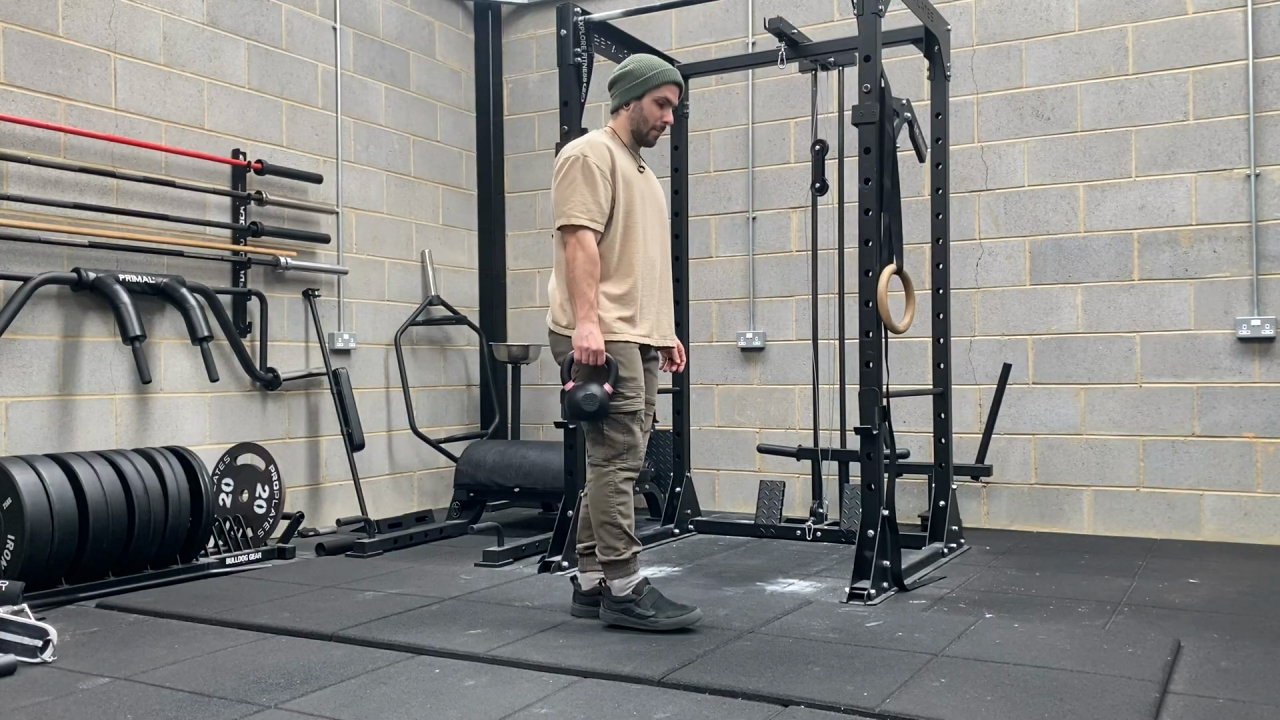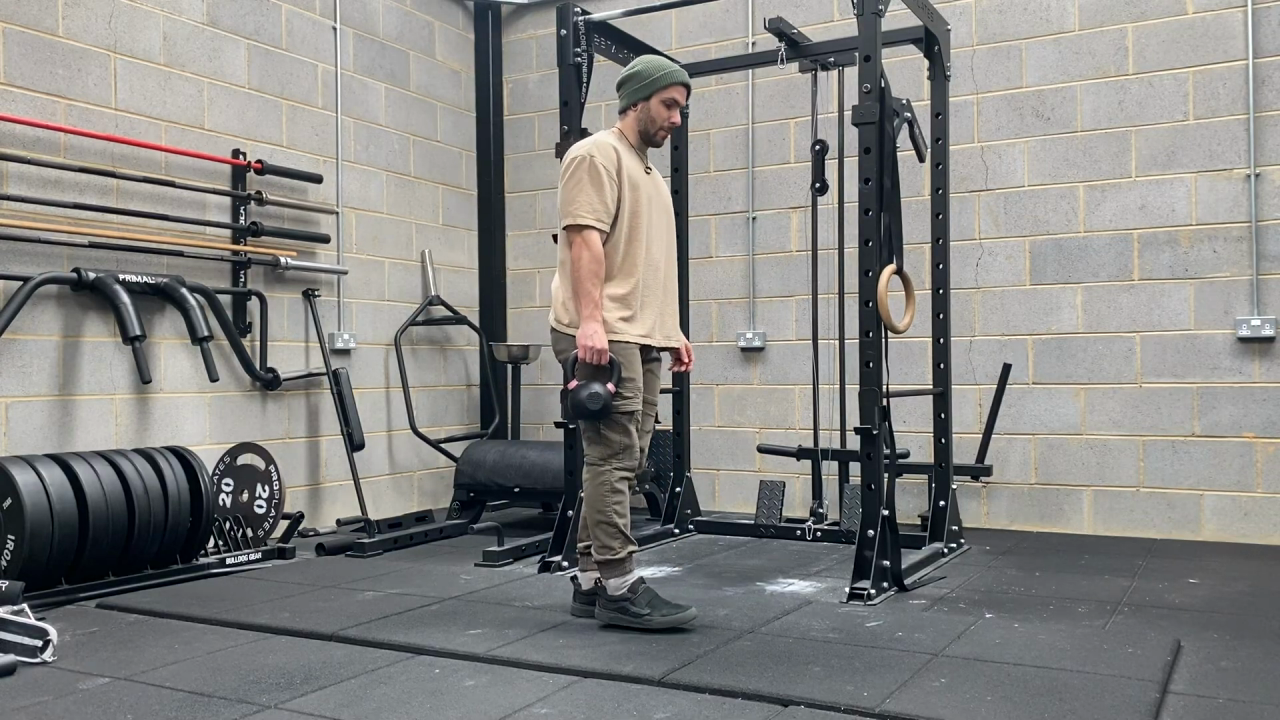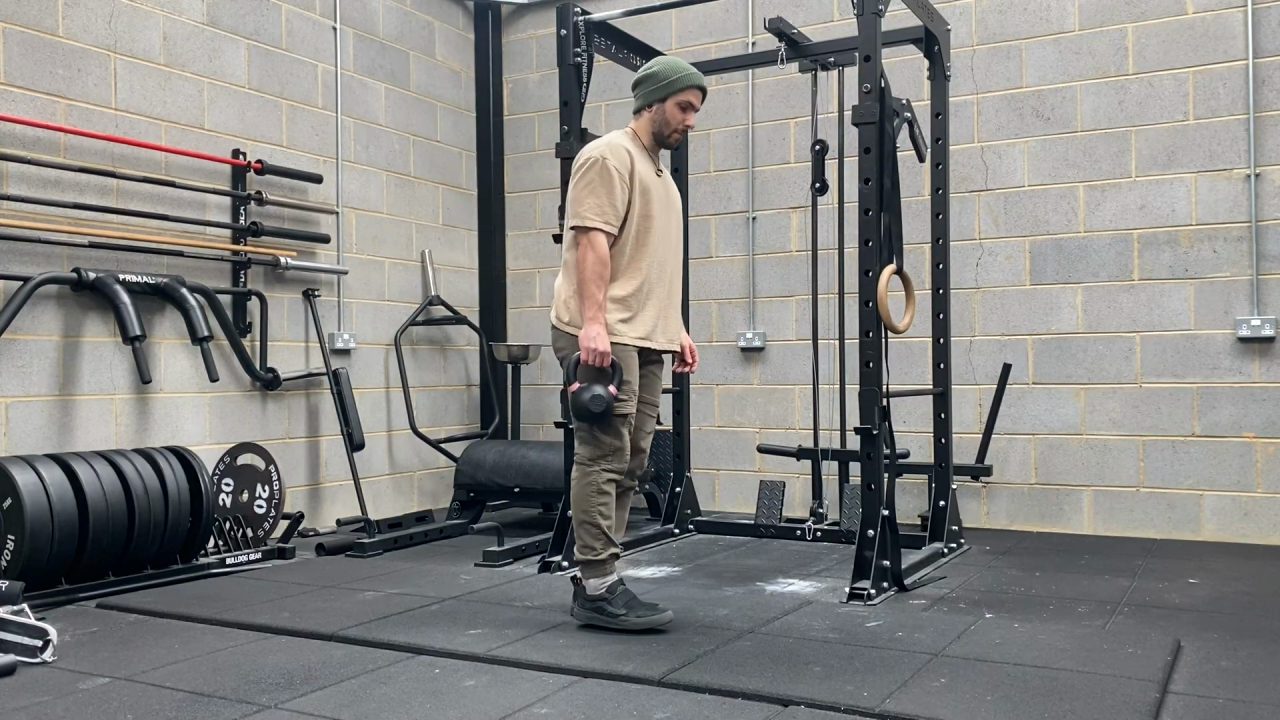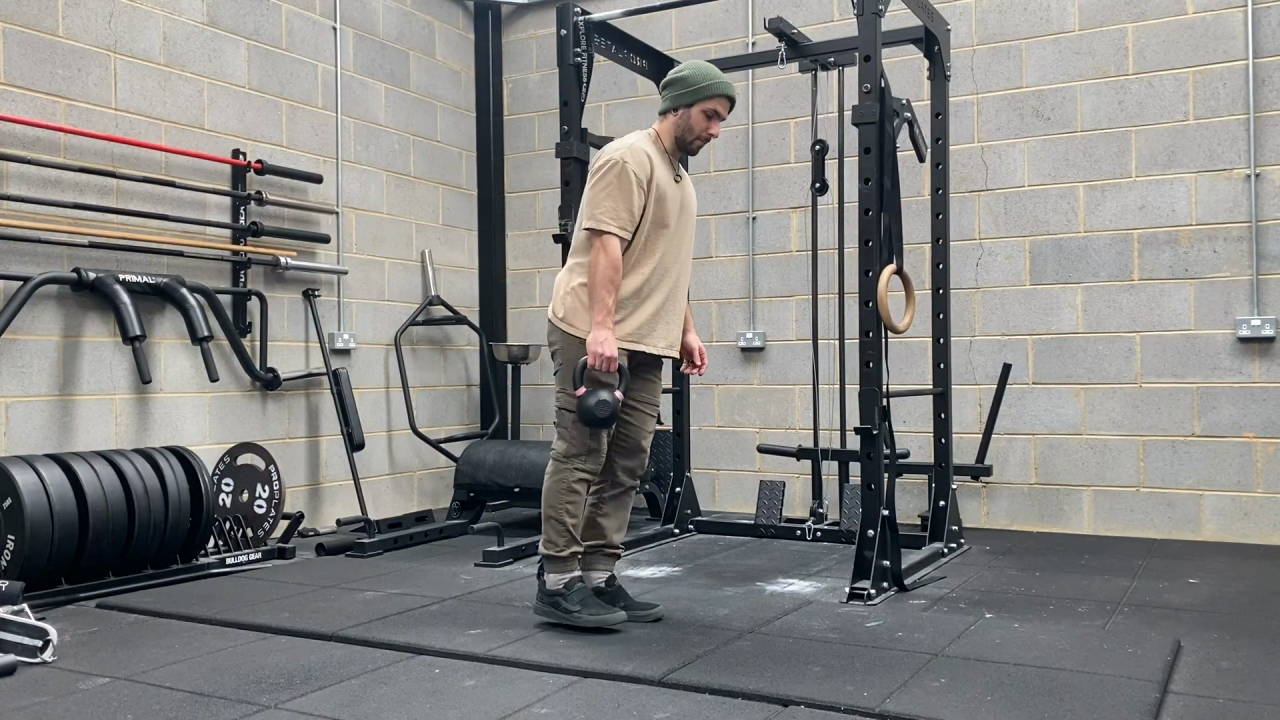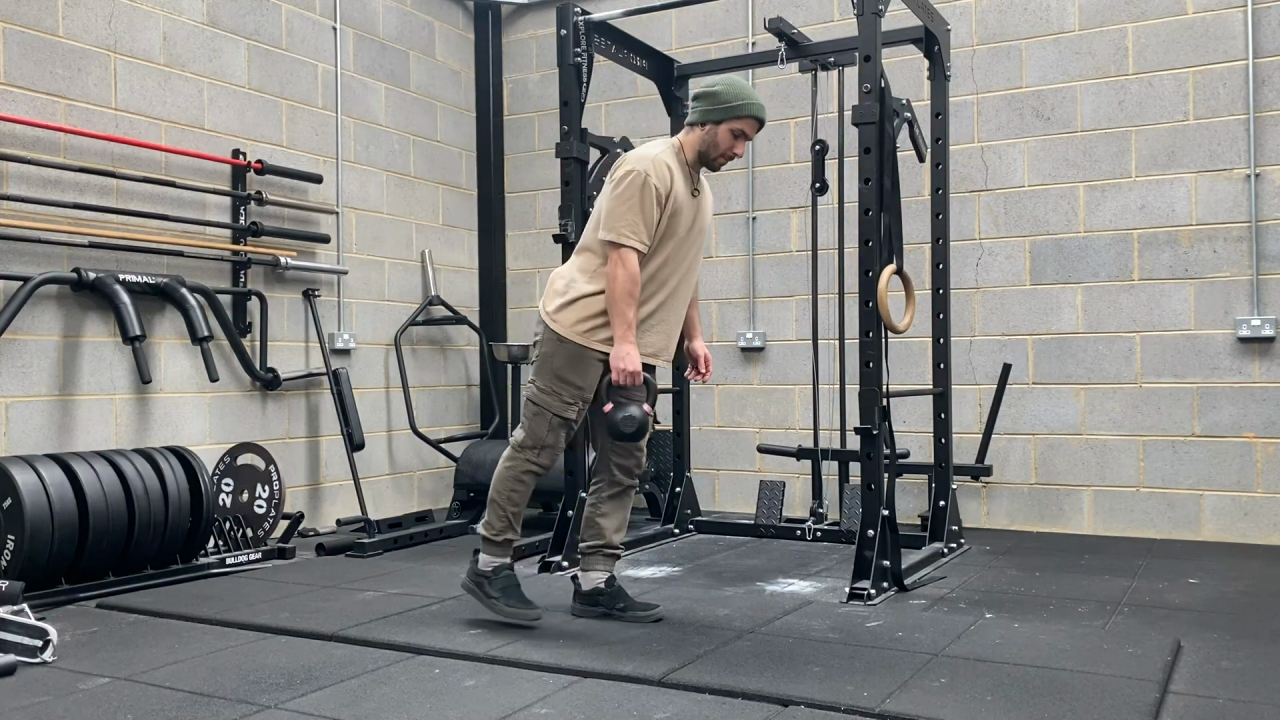
dt=0.4s
person 1, frame 1
left shoulder: (640, 170)
right shoulder: (590, 155)
right elbow: (579, 241)
left wrist: (663, 329)
right wrist: (587, 323)
left hip: (635, 336)
right hip: (600, 335)
left knee: (619, 459)
right knee: (617, 457)
left ankle: (592, 580)
right ankle: (624, 587)
person 1, frame 2
left shoulder: (648, 172)
right shoulder: (596, 155)
right elbow: (585, 240)
left wrist: (671, 329)
right wrist: (591, 321)
left hip: (641, 337)
right hip: (602, 335)
left knee: (623, 459)
right knee: (613, 457)
left ankle: (592, 581)
right ankle: (619, 587)
person 1, frame 3
left shoulder: (659, 172)
right shoulder: (609, 156)
right elbow: (592, 242)
left wrist: (677, 328)
right wrist: (594, 323)
left hip: (644, 339)
right hip: (602, 336)
left knee: (628, 461)
right knee: (604, 457)
left ankle: (597, 580)
right ankle: (598, 587)
person 1, frame 4
left shoulder: (680, 176)
right shoulder: (628, 158)
right elbow: (605, 246)
left wrist: (686, 330)
right wrist: (601, 329)
left hip: (644, 342)
right hip: (594, 334)
left knee: (626, 463)
right knee: (579, 454)
left ankle: (596, 578)
right ankle: (557, 581)
person 1, frame 5
left shoulder: (701, 187)
right shoulder: (646, 169)
left elbow: (682, 271)
right elbow: (623, 260)
left wrist: (693, 337)
right wrist: (623, 344)
left hip: (633, 345)
right hip: (579, 328)
left knee: (623, 464)
right knee: (537, 445)
left ankle: (595, 582)
right ankle: (490, 564)
